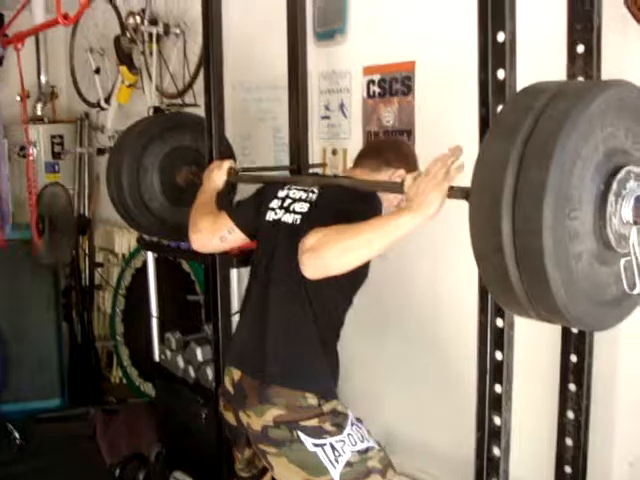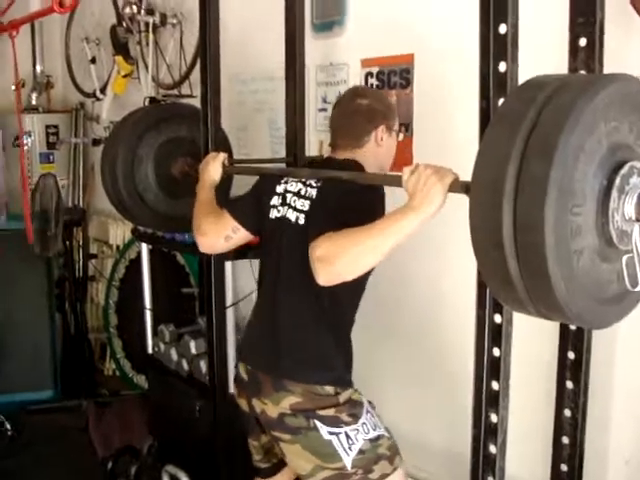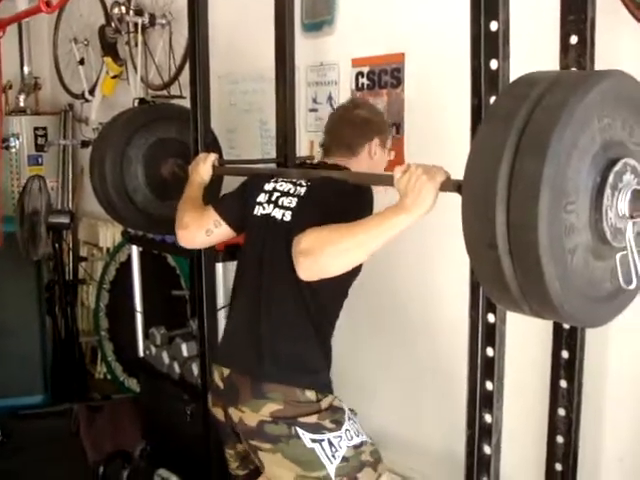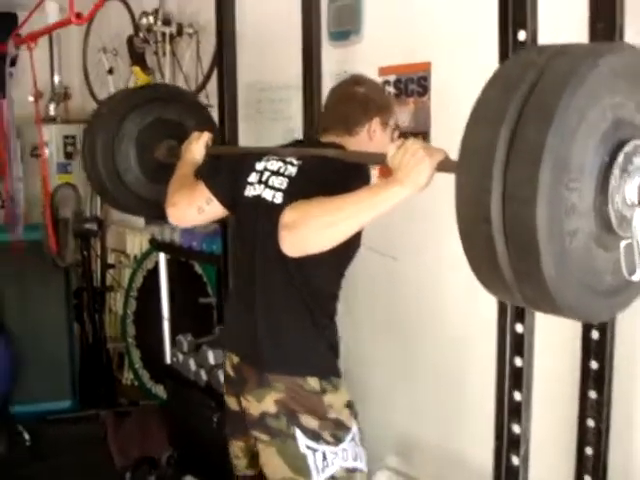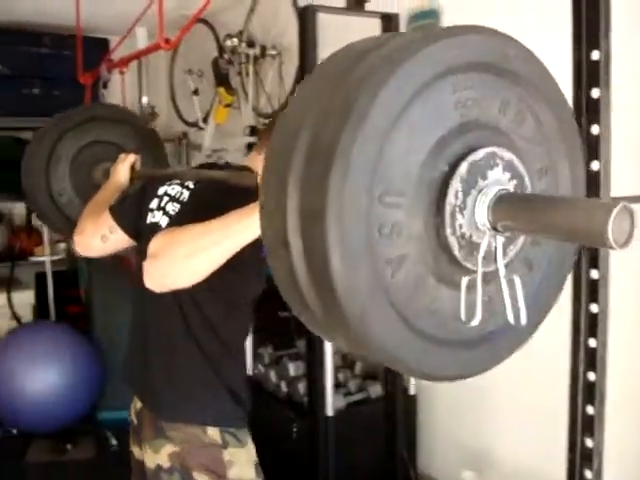
dt=1s
person 1, frame 1
left shoulder: (284, 191)
right shoulder: (360, 201)
left elbow: (203, 236)
right elbow: (316, 255)
left wrist: (210, 187)
right wrist: (414, 211)
left hip: (239, 382)
right hip: (291, 399)
person 1, frame 2
left shoulder: (283, 181)
right shoulder: (359, 189)
left elbow: (210, 237)
right elbow: (328, 263)
left wrist: (207, 181)
right wrist: (417, 209)
left hip: (254, 373)
right hip: (307, 389)
person 1, frame 3
left shoulder: (269, 182)
right shoulder: (349, 192)
left elbow: (191, 231)
right elbow: (312, 258)
left wrist: (197, 180)
right wrist: (408, 208)
left hip: (229, 378)
right hip: (285, 394)
person 1, frame 4
left shoulder: (260, 161)
right shoulder: (344, 172)
left elbow: (180, 209)
right elbow: (297, 233)
left wrist: (190, 159)
right wrist: (400, 184)
left hip: (242, 364)
right hip: (294, 381)
person 1, frame 5
left shoulder: (175, 185)
right shoulder: (242, 200)
left elbow: (88, 239)
right elbow: (163, 268)
left wrist: (116, 182)
left hip: (152, 409)
right hip: (198, 427)
